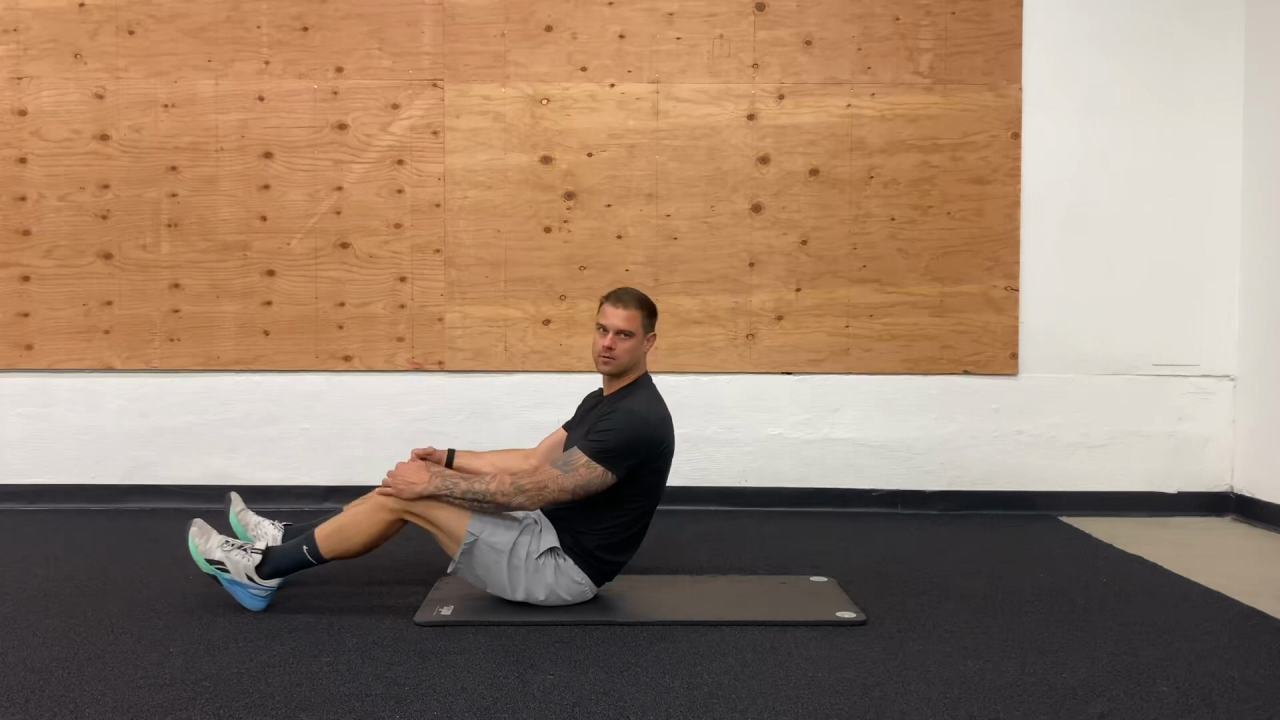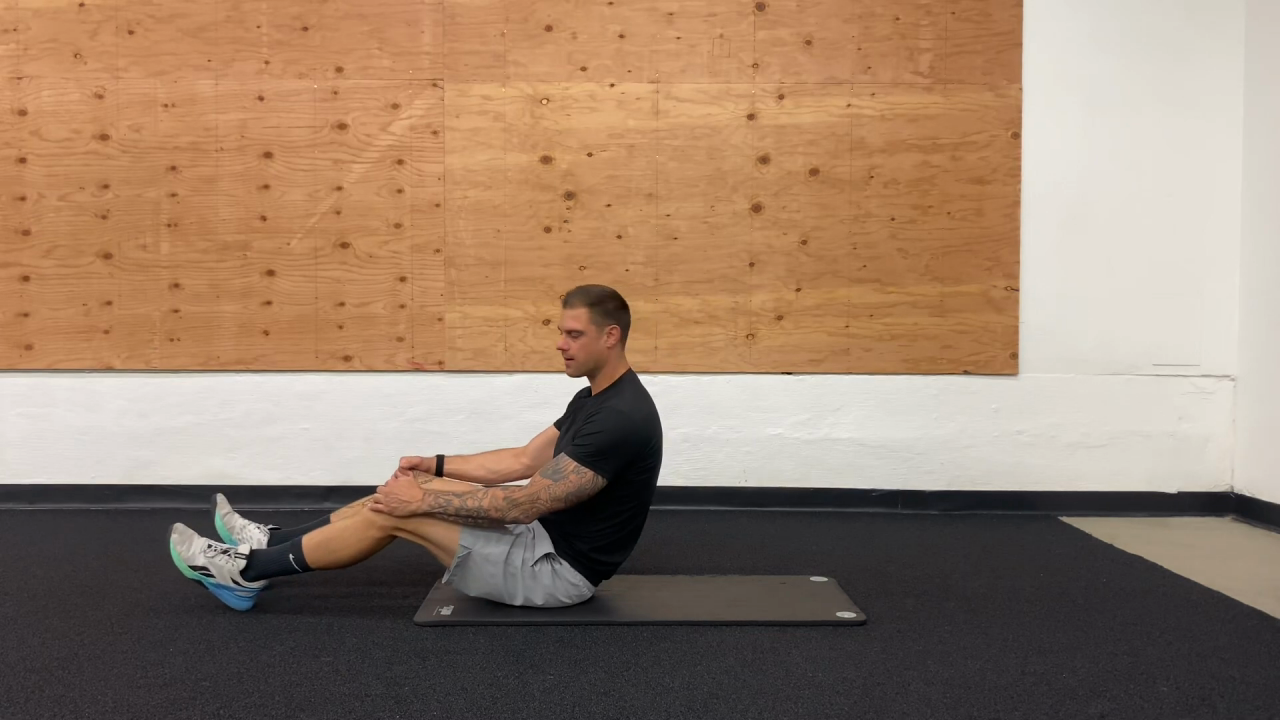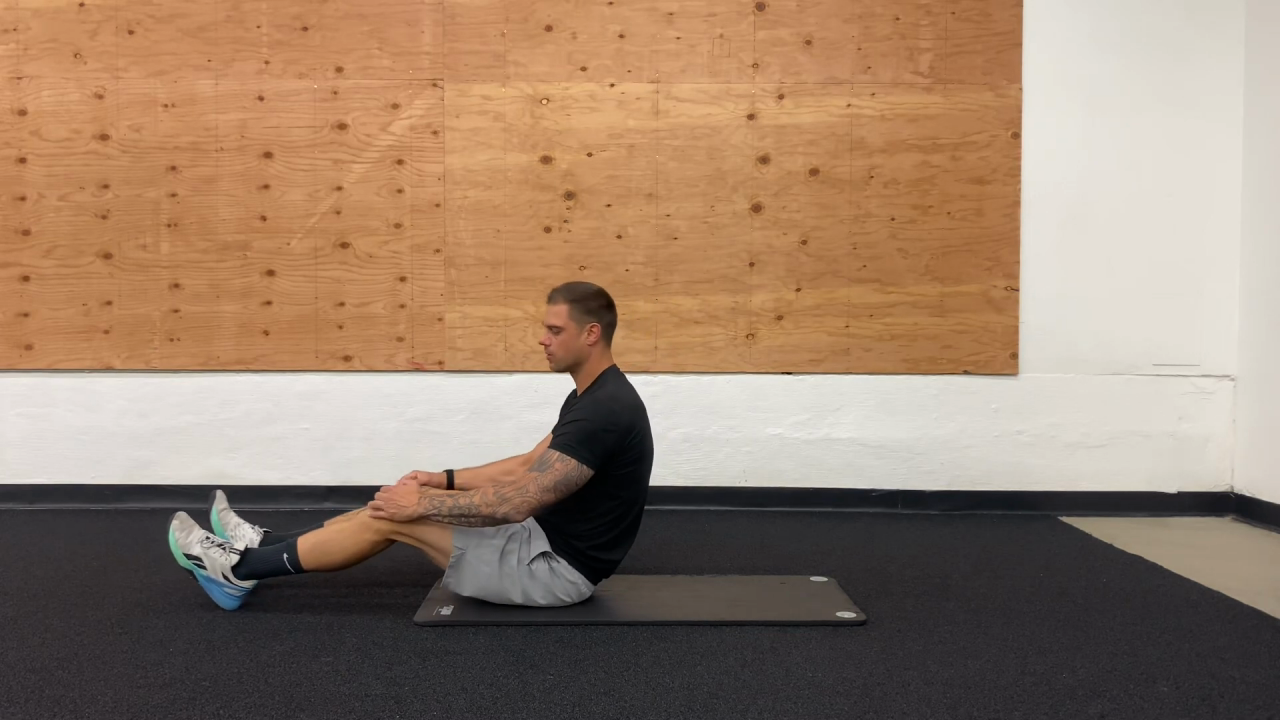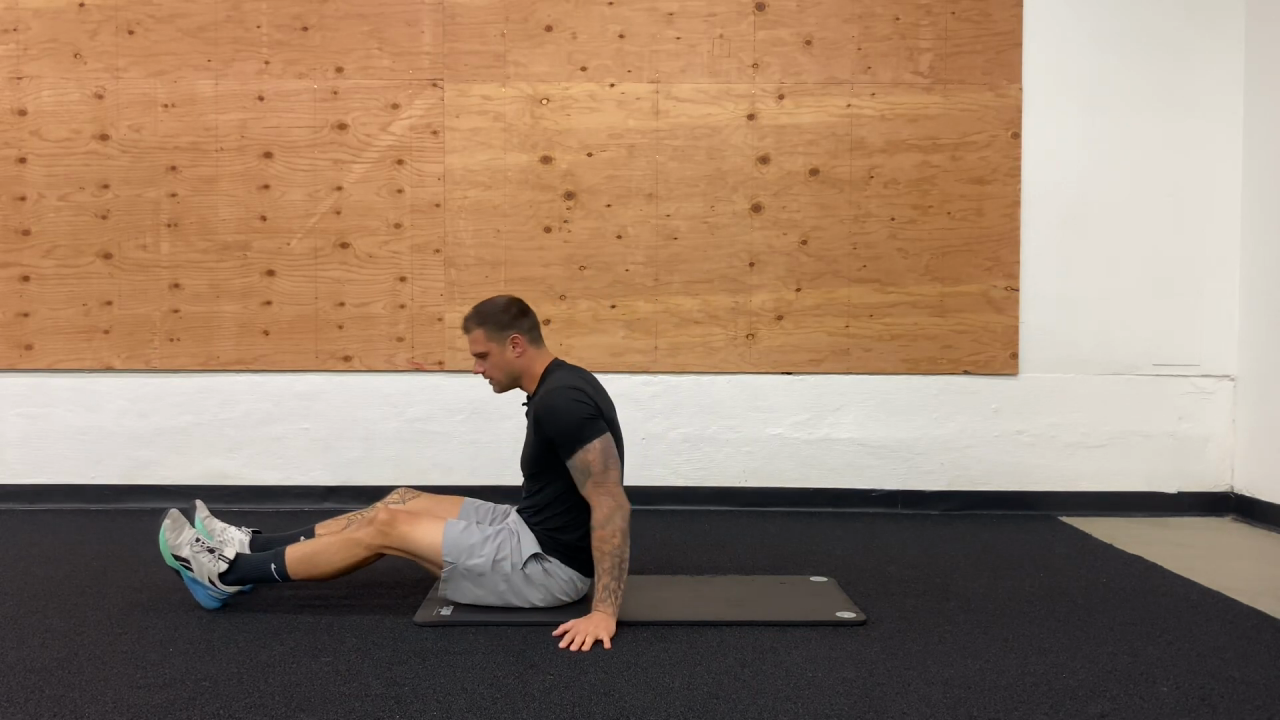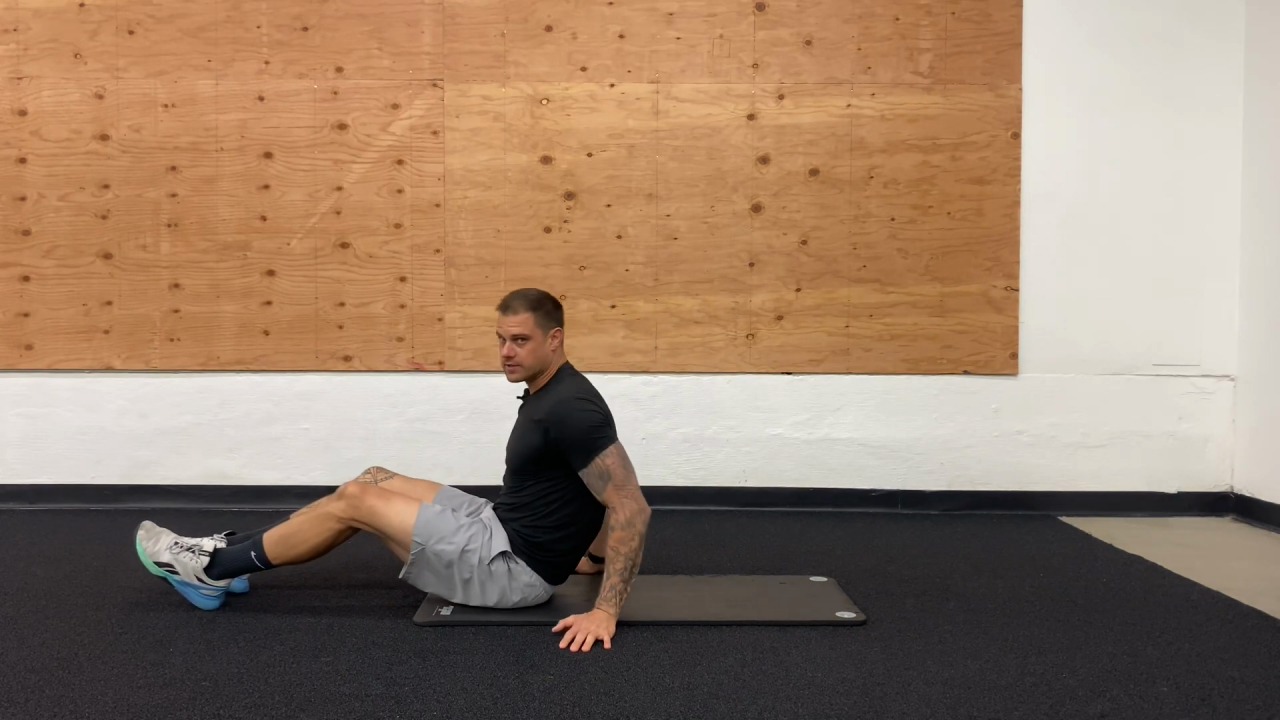
dt=0.7s
person 1, frame 1
left shoulder: (635, 420)
right shoulder: (604, 401)
left elbow: (531, 492)
right elbow: (535, 462)
left wrist: (432, 484)
right wrist: (448, 459)
left hip: (561, 567)
right hip: (555, 537)
left knee: (405, 497)
right knee: (410, 483)
left ankle: (261, 568)
right ankle: (282, 541)
person 1, frame 2
left shoulder: (621, 419)
right shoulder: (594, 399)
left elbow: (526, 505)
right elbow: (525, 461)
left wrist: (426, 501)
right wrist: (434, 466)
left hip: (558, 567)
right hip: (552, 538)
left knee: (395, 512)
right knee: (407, 487)
left ankle: (246, 571)
right ankle: (268, 543)
person 1, frame 3
left shoulder: (604, 410)
right shoulder: (596, 397)
left elbow: (516, 502)
right elbow: (532, 468)
left wrist: (423, 506)
right wrist: (444, 480)
left hip: (557, 567)
right hip: (554, 540)
left knee: (392, 517)
right knee: (402, 501)
left ankle: (239, 568)
right ankle: (262, 546)
person 1, frame 4
left shoulder: (562, 402)
right shoulder: (564, 385)
left elbow: (612, 505)
left wrist: (604, 611)
left hip: (549, 565)
right hip: (535, 531)
left knee: (387, 529)
right knee: (401, 502)
left ankle: (228, 573)
right ankle: (251, 547)
person 1, frame 5
left shoulder: (568, 408)
right shoulder: (550, 393)
left elbow: (632, 508)
right elbow: (604, 495)
left wrist: (605, 611)
right wrist: (589, 549)
left hip: (514, 567)
right hip: (504, 530)
left knee: (355, 501)
right knee: (374, 481)
left ankle: (213, 570)
right ankle: (229, 553)
